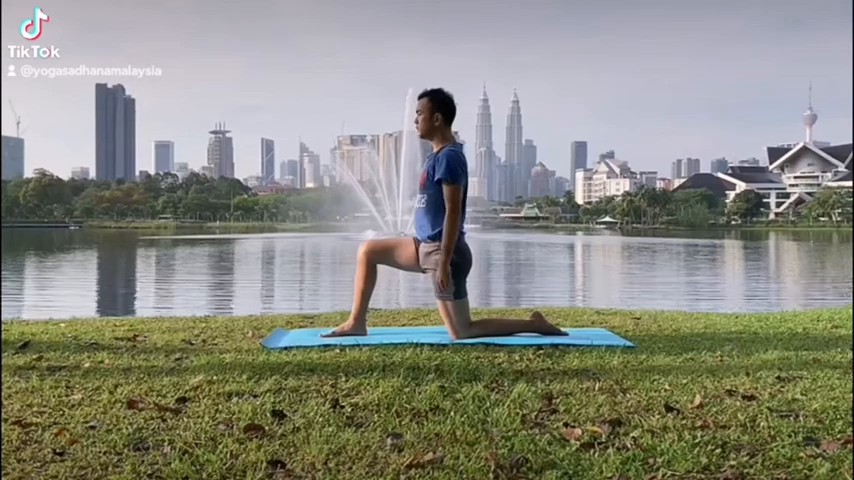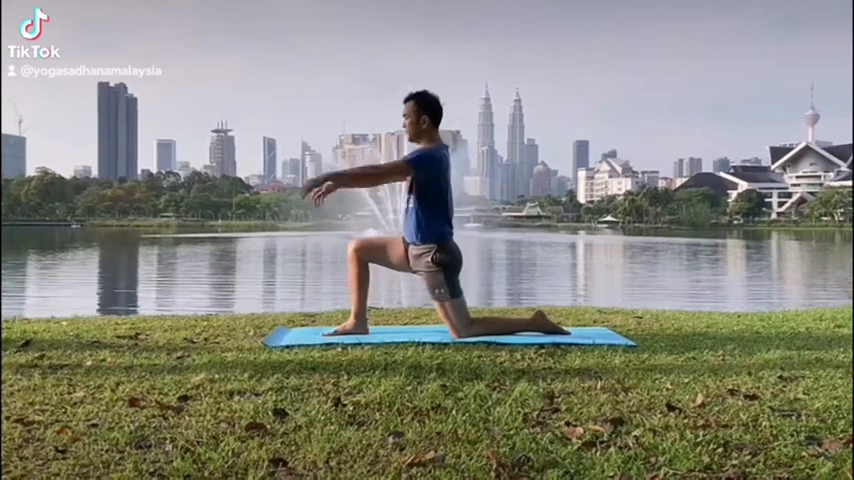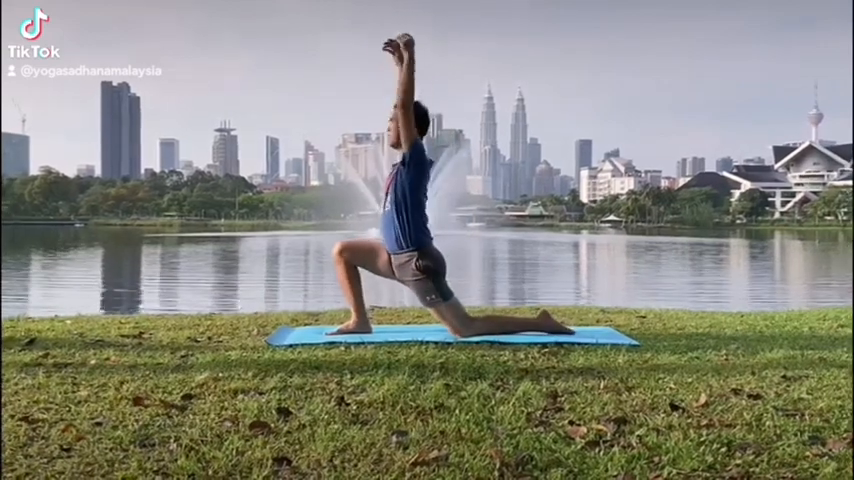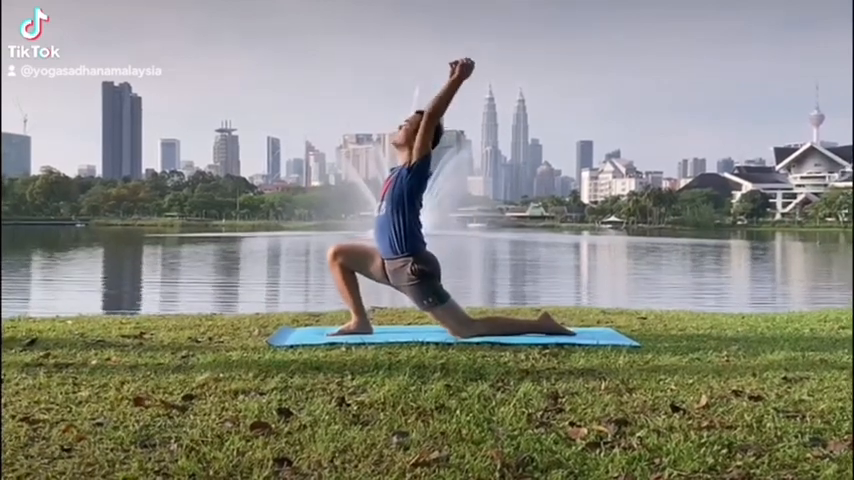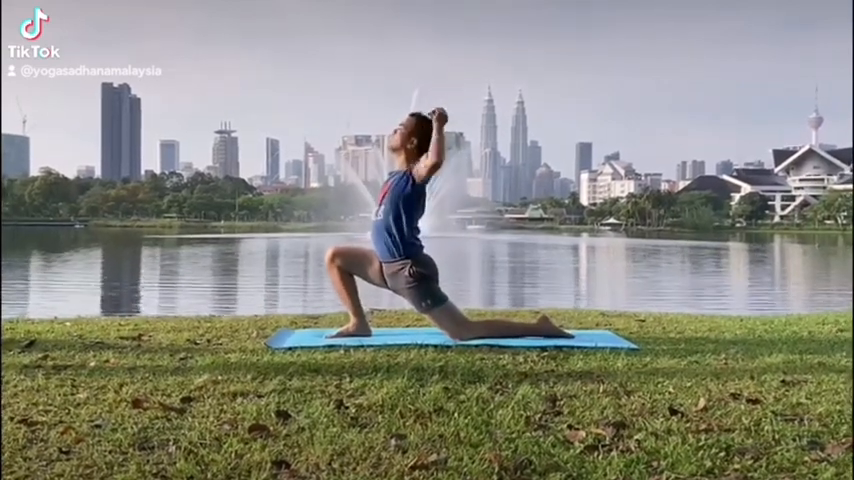
dt=0.7s
person 1, frame 1
left shoulder: (449, 157)
right shoulder: (439, 155)
left elbow: (453, 213)
left wrist: (443, 263)
left hip: (442, 251)
right hip: (425, 246)
left knee: (462, 332)
right knee: (367, 251)
left ankle: (533, 324)
right ankle: (356, 323)
person 1, frame 2
left shoulder: (429, 157)
right shoulder: (431, 155)
left elbow: (378, 174)
right elbow: (383, 174)
left wrist: (332, 177)
right wrist: (338, 181)
left hip: (435, 255)
right hip: (417, 247)
left knee: (463, 330)
right knee: (357, 249)
left ankle: (534, 323)
right ankle: (358, 321)
person 1, frame 3
left shoulder: (415, 161)
right shoulder: (407, 163)
left elbow: (406, 108)
right elbow: (404, 110)
left wrist: (408, 59)
right wrist: (402, 63)
left hip: (417, 263)
right hip: (398, 257)
left knee: (465, 328)
right knee: (342, 251)
left ankle: (539, 323)
right ankle: (359, 321)
person 1, frame 4
left shoulder: (415, 169)
right shoulder: (403, 170)
left elbow: (430, 119)
right elbow: (430, 118)
left wrist: (456, 81)
right wrist: (454, 80)
left hip: (412, 268)
right hip: (391, 262)
left knee: (466, 329)
right knee: (337, 255)
left ankle: (540, 325)
right ankle: (360, 322)
person 1, frame 5
left shoulder: (413, 176)
right shoulder: (400, 175)
left elbow: (435, 160)
left wrist: (439, 127)
left hip: (410, 270)
right hip: (390, 266)
left knee: (463, 332)
right knee: (335, 257)
left ankle: (537, 328)
right ankle: (358, 324)
